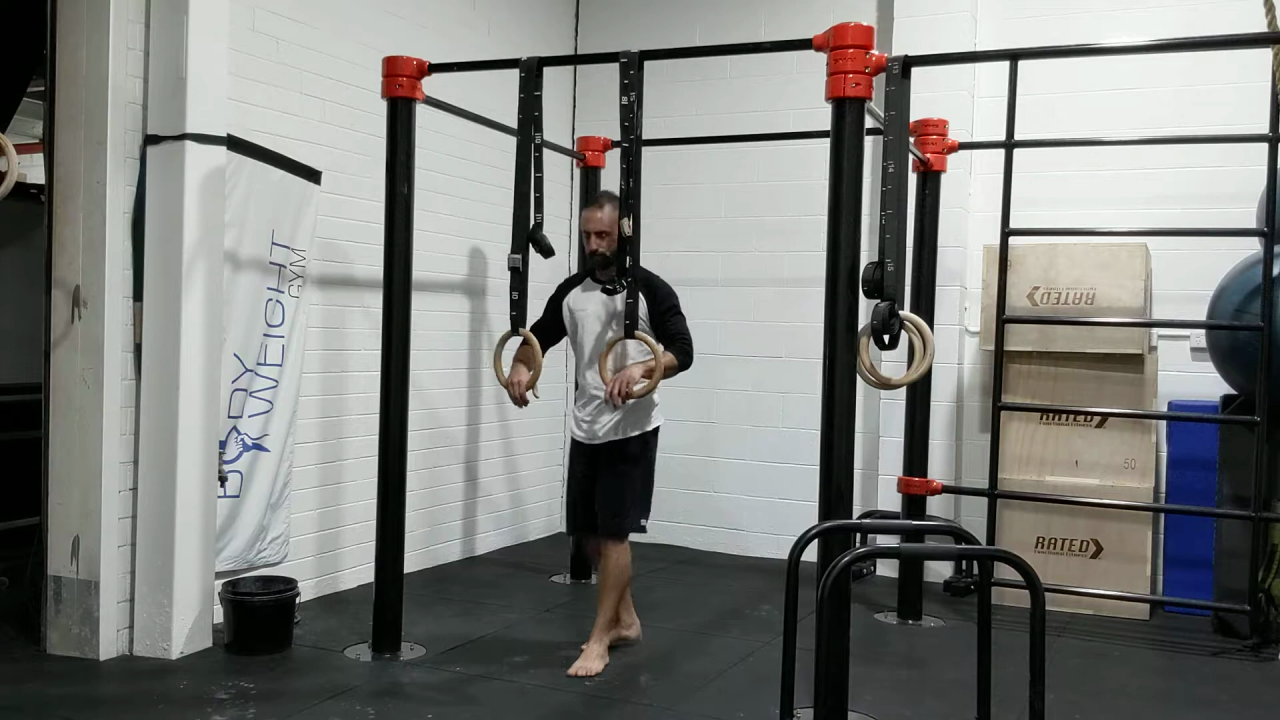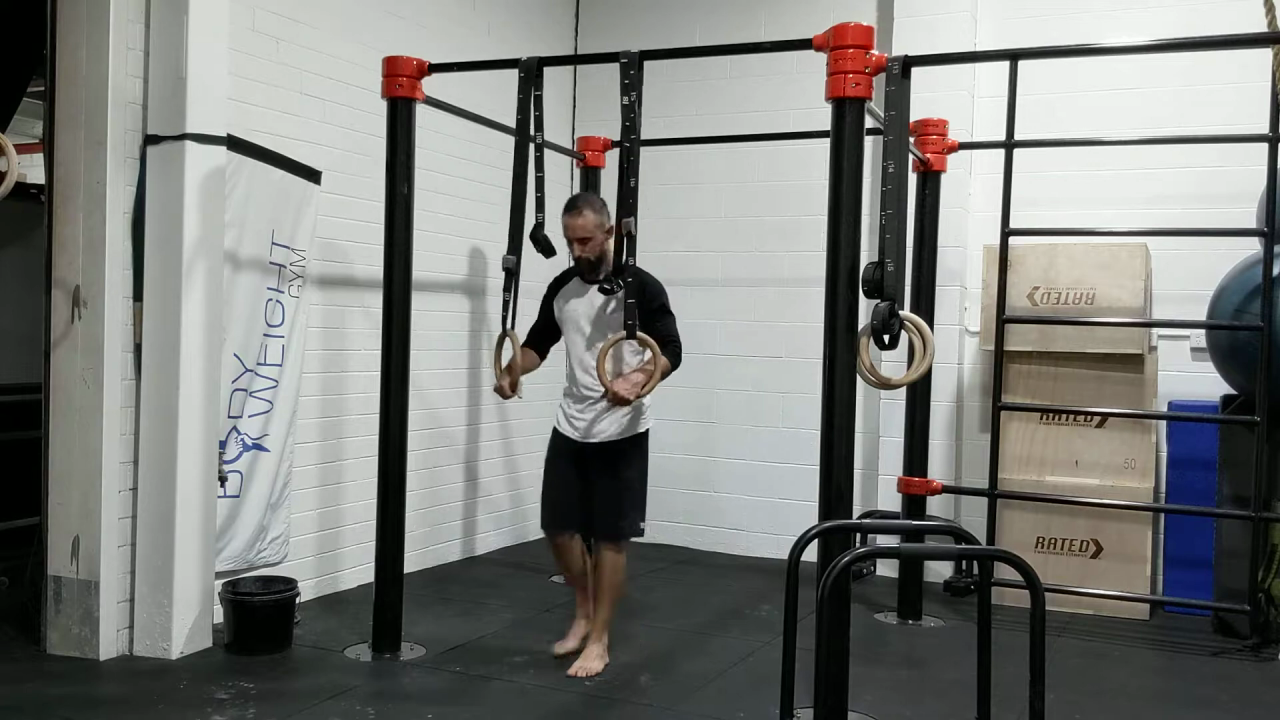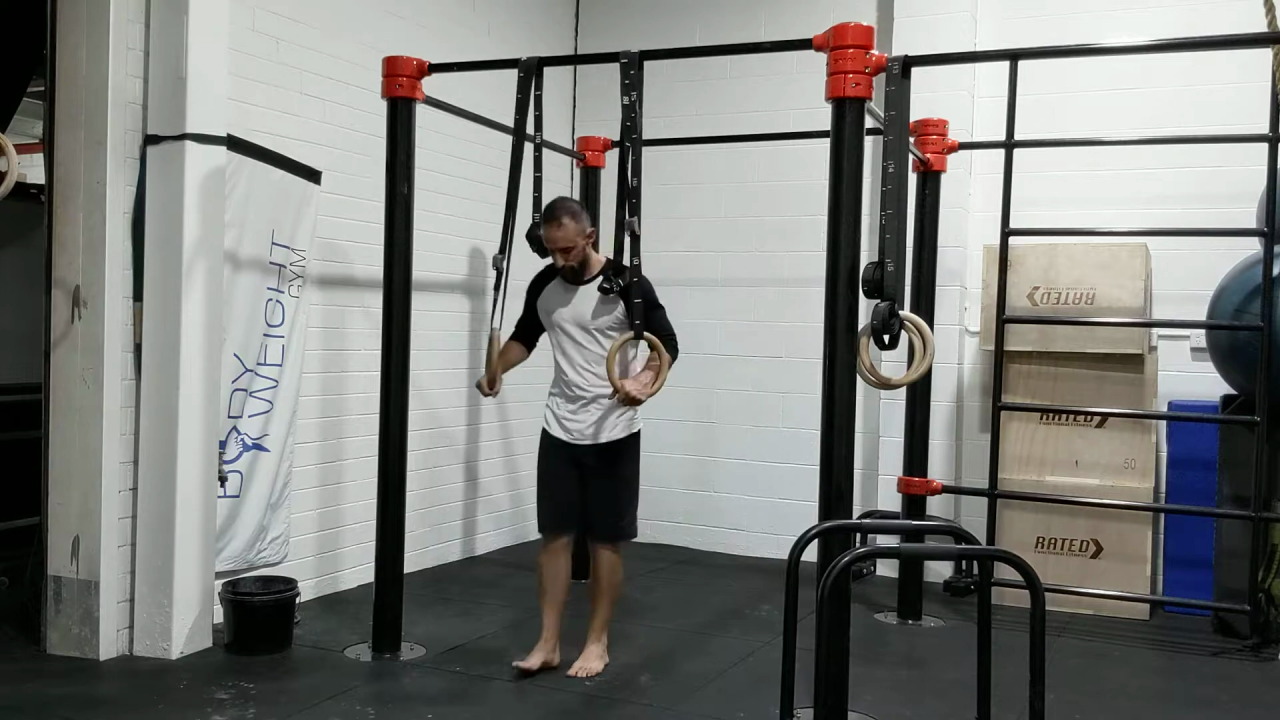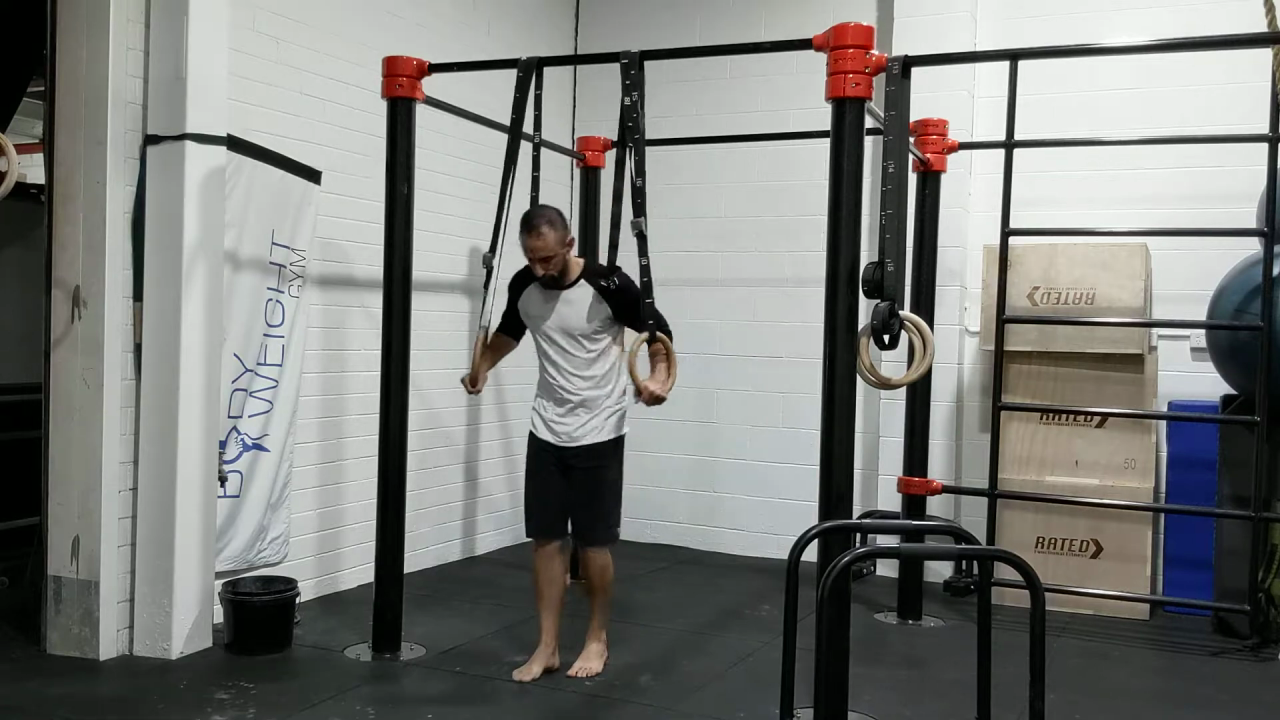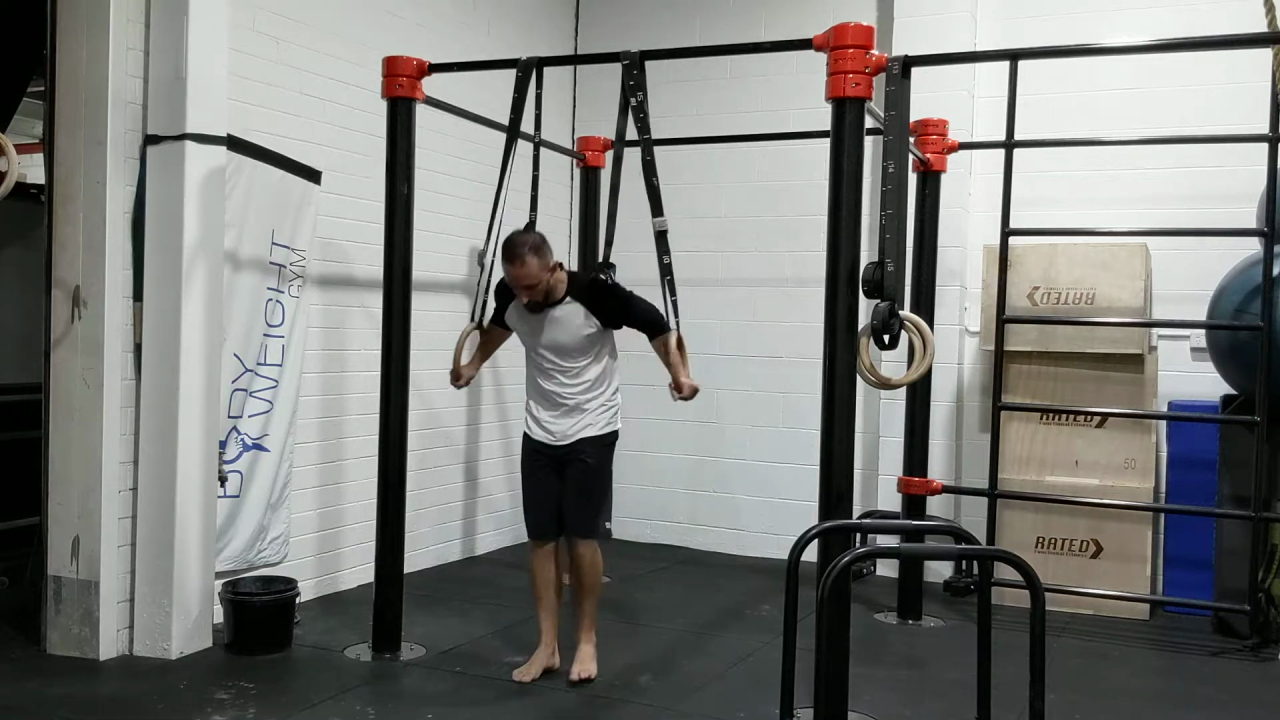
dt=0.2s
person 1, frame 1
left shoulder: (651, 289)
right shoulder: (571, 291)
left elbow: (682, 351)
right elbow: (538, 337)
left wrist: (640, 368)
right wrist: (520, 364)
left hip: (630, 431)
right hip: (584, 430)
left knee: (614, 533)
right knee: (589, 531)
left ankle: (599, 641)
right ankle: (625, 619)
person 1, frame 2
left shoulder: (641, 288)
right shoulder: (561, 288)
left elbow: (670, 350)
right elbow: (538, 342)
left wrist: (637, 377)
right wrist: (511, 371)
left hip: (621, 433)
right hip: (570, 429)
left knee: (610, 538)
right knee: (557, 527)
left ankle: (598, 639)
right ankle: (585, 613)
person 1, frame 3
left shoulder: (627, 286)
right shoulder: (543, 286)
left elbow: (666, 343)
right elbow: (525, 336)
left wrist: (644, 378)
right wrist: (495, 370)
left hip: (612, 433)
right hip: (559, 430)
left knee: (606, 539)
right knee: (554, 534)
left ankle: (597, 641)
right ankle: (548, 641)
person 1, frame 4
left shoulder: (609, 286)
right shoulder: (523, 286)
left elbow: (657, 331)
left wrist: (658, 376)
right wrist: (481, 368)
left hip: (598, 434)
right hip: (545, 432)
left knee: (593, 542)
right knee: (545, 539)
left ankle: (597, 639)
right ankle: (547, 647)
person 1, frame 5
left shoulder: (597, 295)
right shoulder: (510, 295)
left elbow: (655, 324)
left wrist: (679, 375)
right wrist: (473, 364)
left hip: (592, 432)
right hip: (539, 432)
left knee: (582, 537)
right knee: (541, 539)
left ankle: (587, 639)
right ankle: (547, 645)
